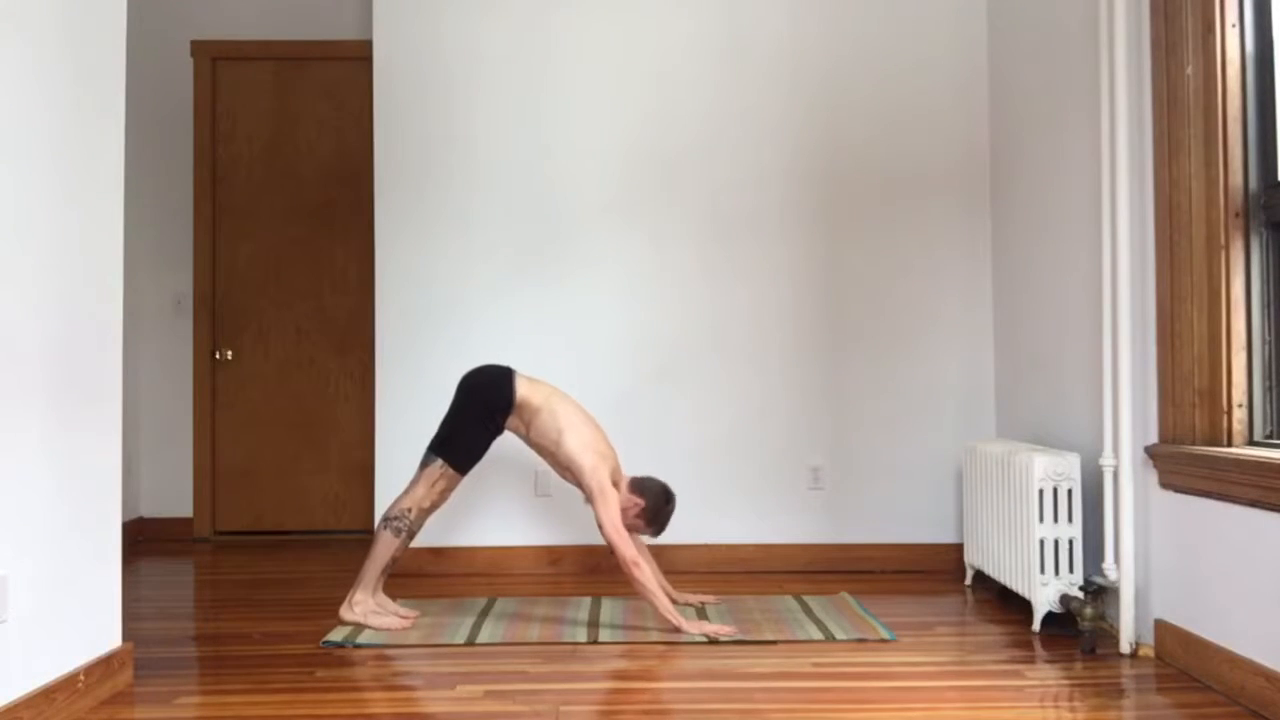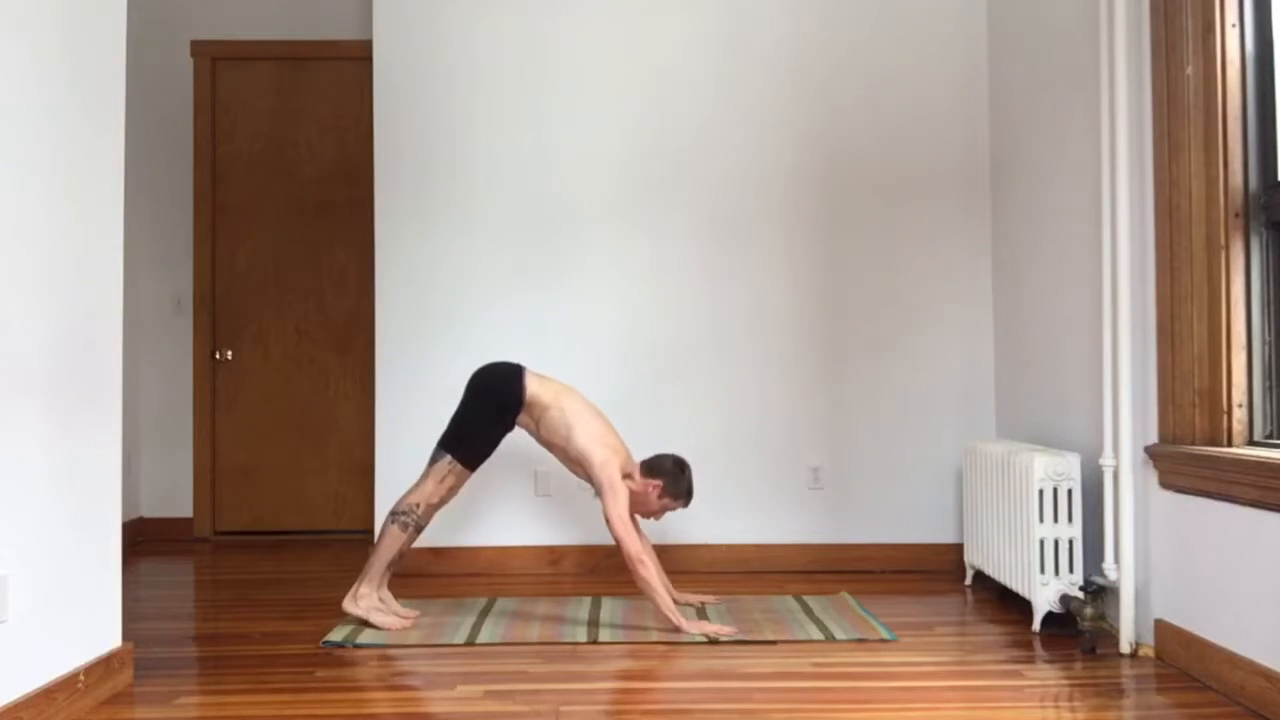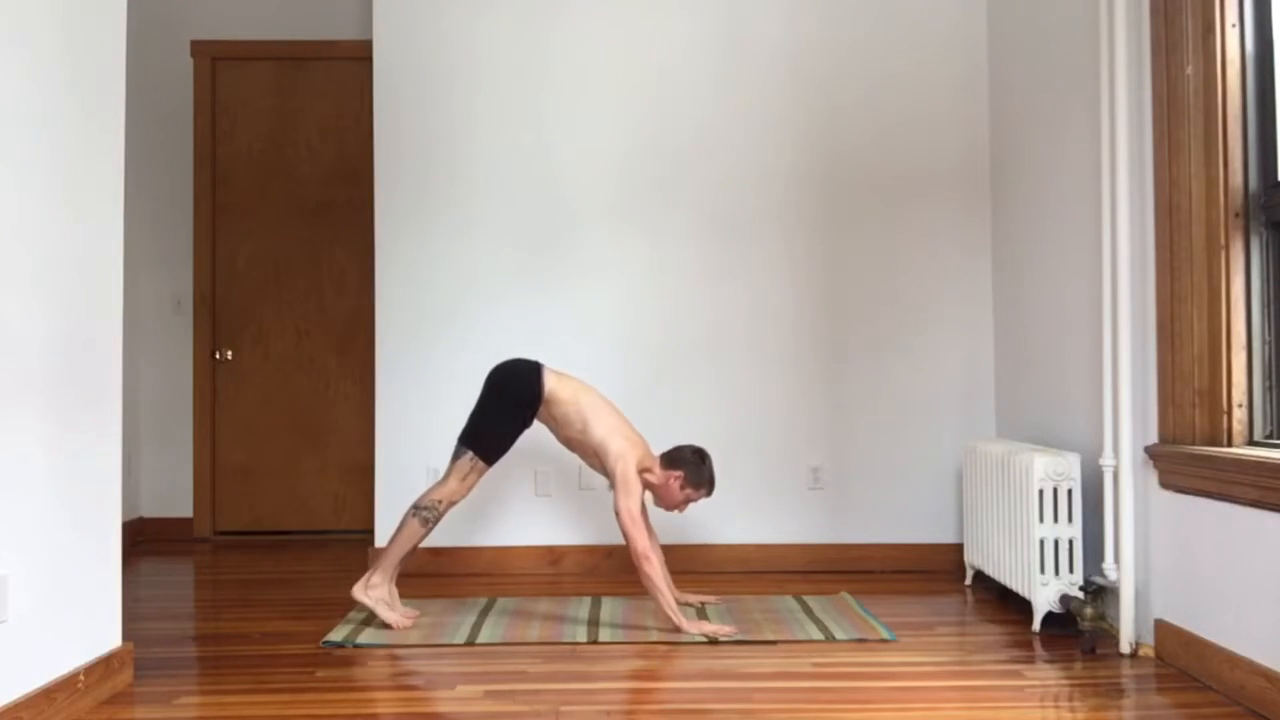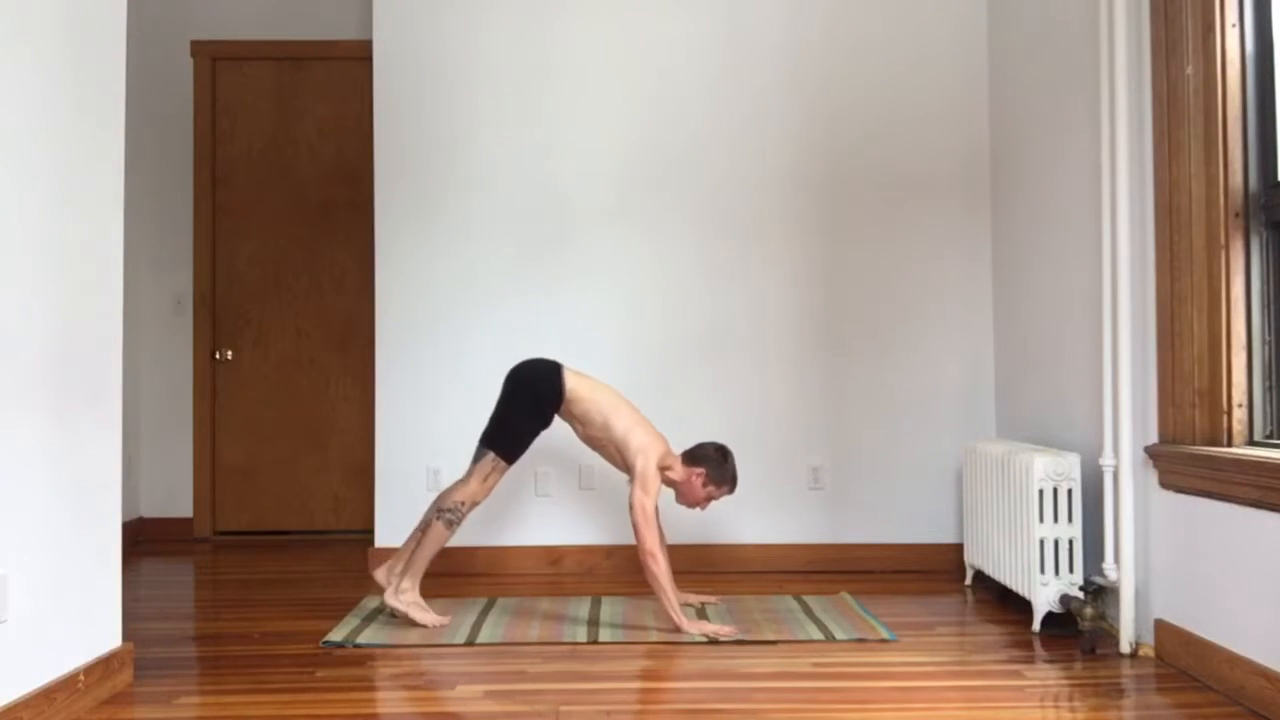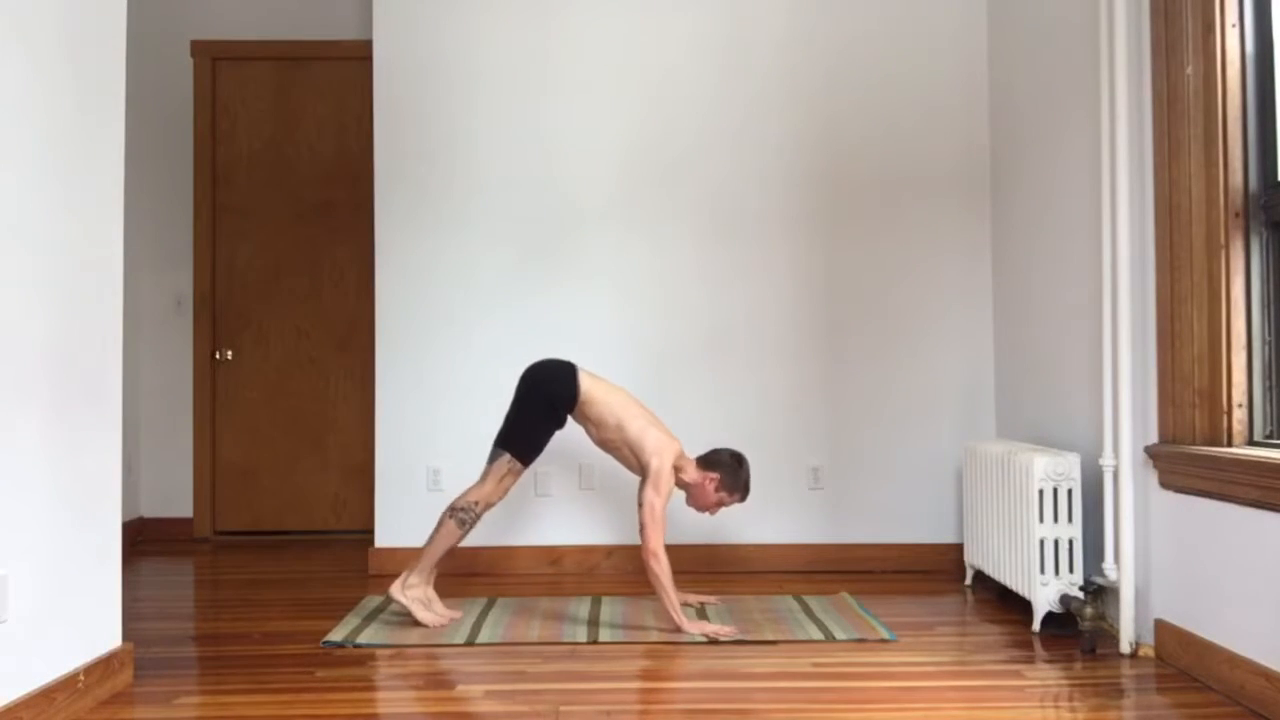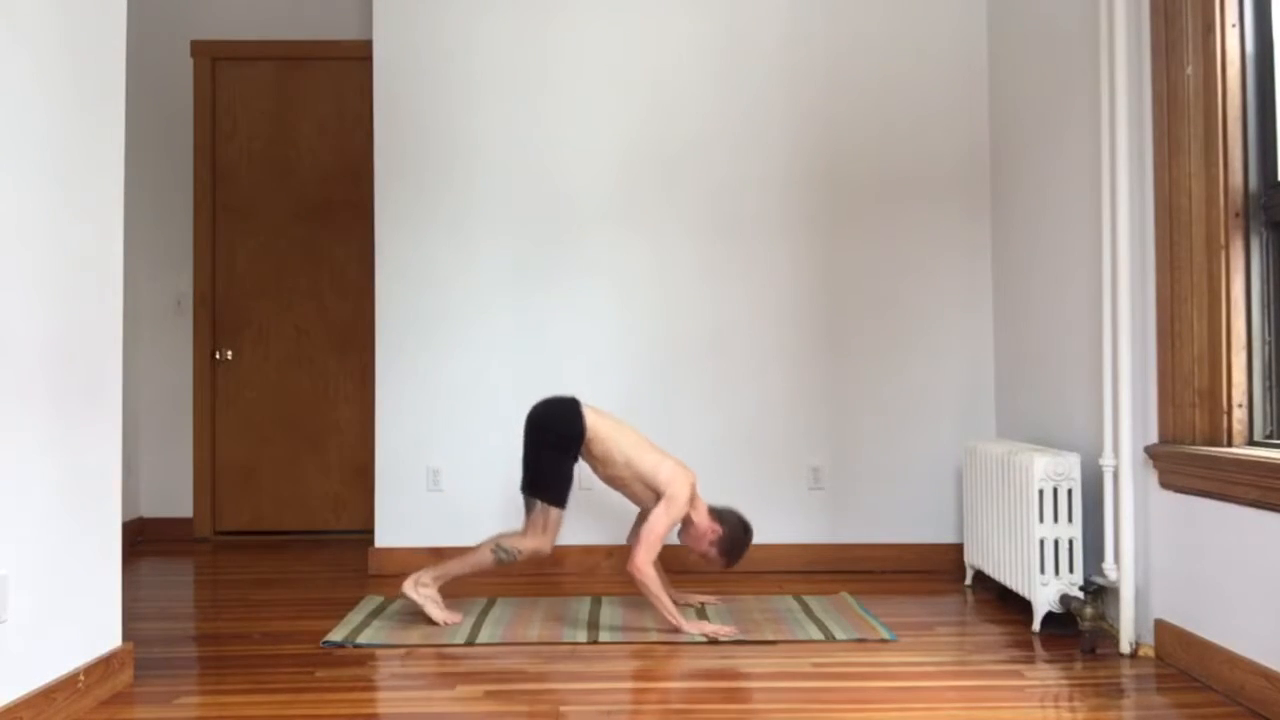
dt=0.4s
person 1, frame 1
left shoulder: (612, 478)
right shoulder: (601, 481)
left elbow: (633, 547)
right elbow: (630, 560)
left wrist: (673, 594)
right wrist: (680, 621)
left hip: (500, 396)
right hip: (492, 394)
left knee: (429, 496)
right knee: (425, 493)
left ankle: (373, 591)
right ankle: (359, 600)
person 1, frame 2
left shoulder: (623, 468)
right shoulder: (612, 473)
left elbow: (639, 540)
right elbow: (634, 555)
left wrist: (674, 594)
right wrist: (681, 621)
left hip: (511, 393)
right hip: (502, 391)
left knee: (437, 493)
right knee: (433, 489)
left ankle: (378, 587)
right ankle: (363, 592)
person 1, frame 3
left shoulder: (640, 461)
right shoulder: (628, 465)
left elbow: (647, 536)
right elbow: (641, 552)
left wrist: (675, 594)
right wrist: (681, 622)
left hip: (528, 389)
right hip: (520, 386)
left knee: (455, 486)
right knee: (455, 486)
left ankle: (385, 581)
right ankle: (374, 582)
person 1, frame 4
left shoulder: (657, 457)
right shoulder: (649, 462)
left elbow: (655, 535)
right elbow: (649, 550)
left wrist: (674, 594)
right wrist: (682, 621)
left hip: (545, 386)
right hip: (539, 385)
left knee: (472, 484)
right knee: (475, 488)
left ankle: (396, 568)
right ankle: (405, 587)
person 1, frame 5
left shoulder: (667, 459)
right shoulder: (664, 465)
left elbow: (651, 545)
right elbow: (652, 551)
left wrist: (675, 594)
right wrist: (683, 622)
left hip: (558, 386)
right hip: (553, 386)
left knee: (491, 489)
right knee: (491, 489)
left ankle: (423, 581)
right ankle: (412, 583)
person 1, frame 6
left shoulder: (669, 491)
right shoulder: (679, 494)
left elbow: (636, 542)
right elbow: (639, 565)
left wrist: (672, 595)
right wrist: (681, 622)
left hip: (563, 421)
right hip: (560, 424)
left knee: (537, 541)
right knee: (539, 543)
left ankle: (428, 582)
right ankle: (425, 582)
